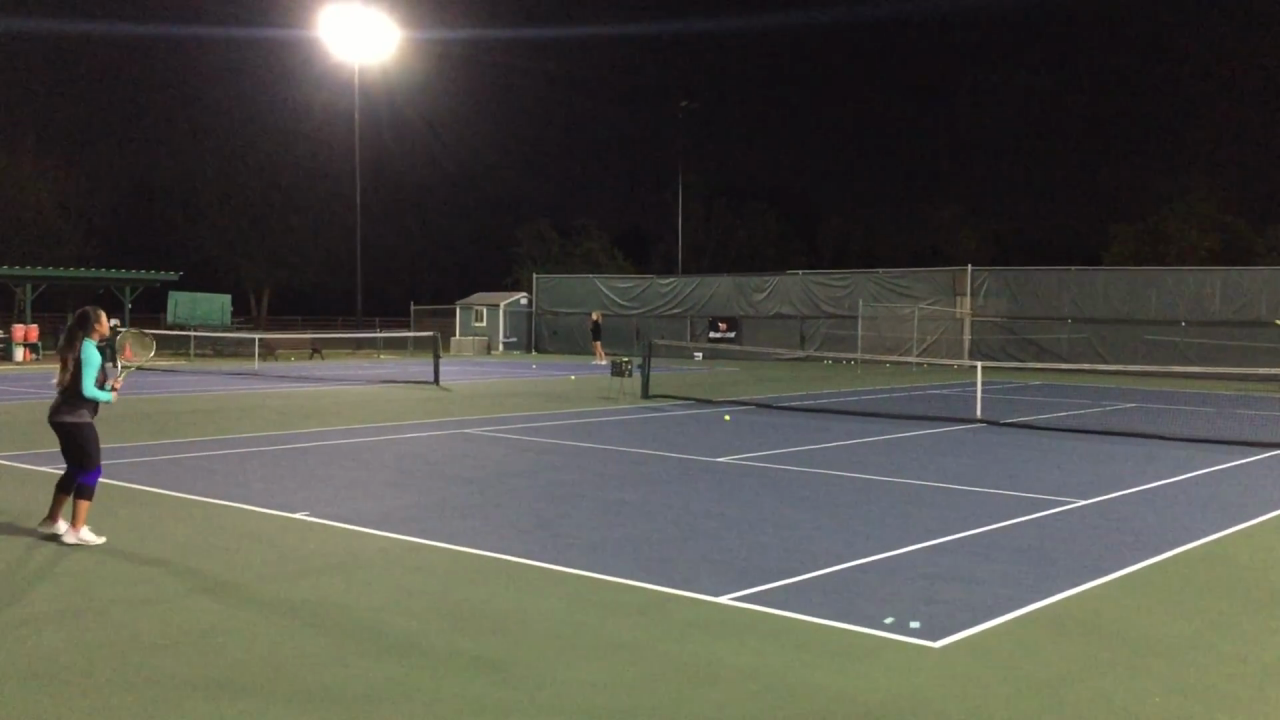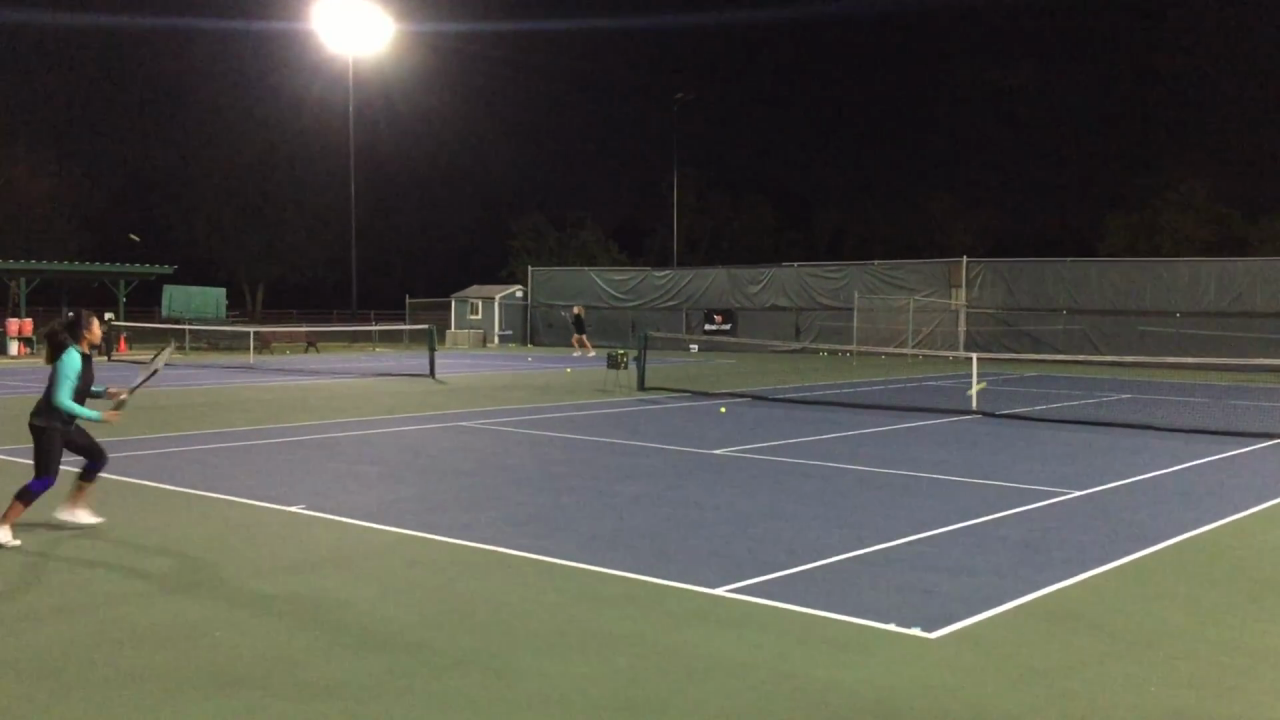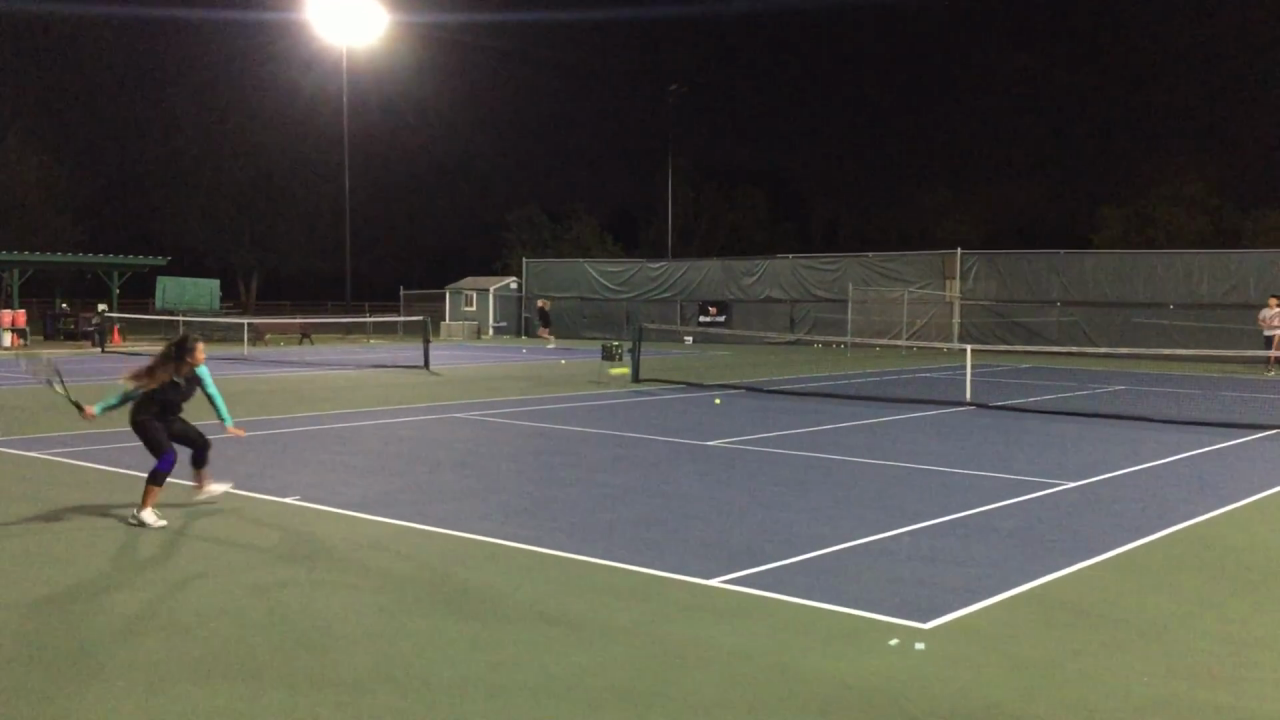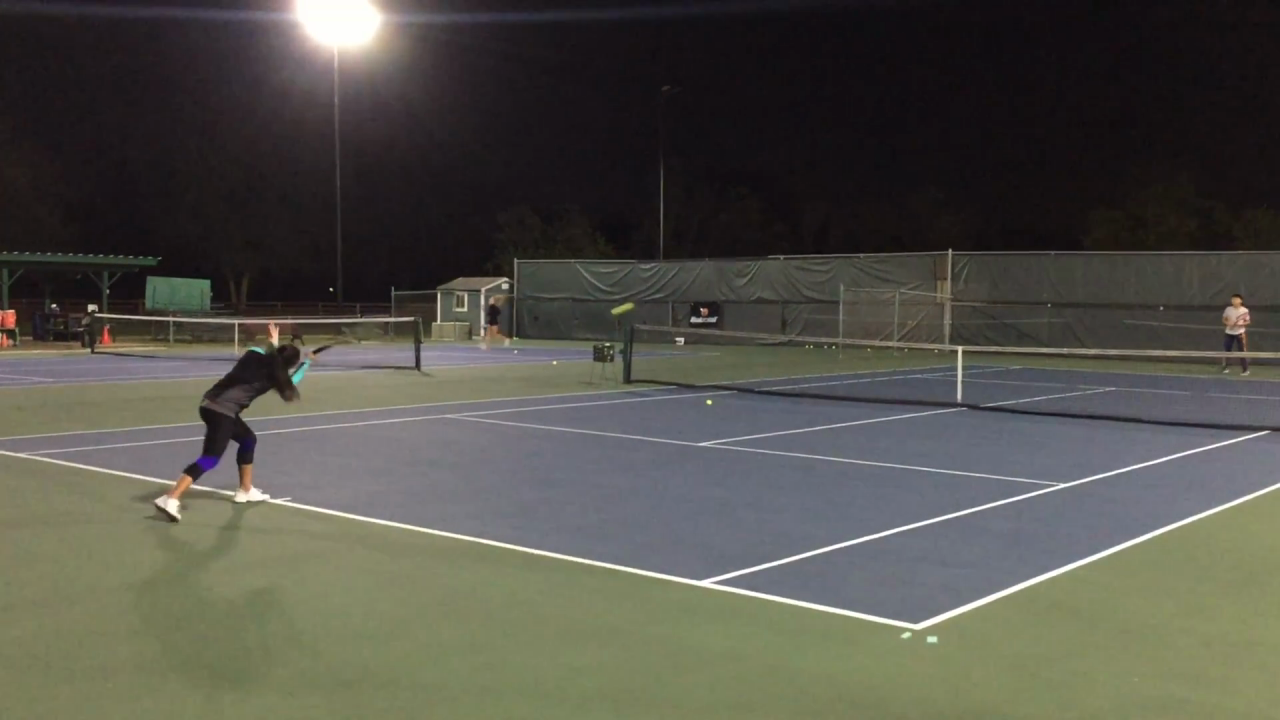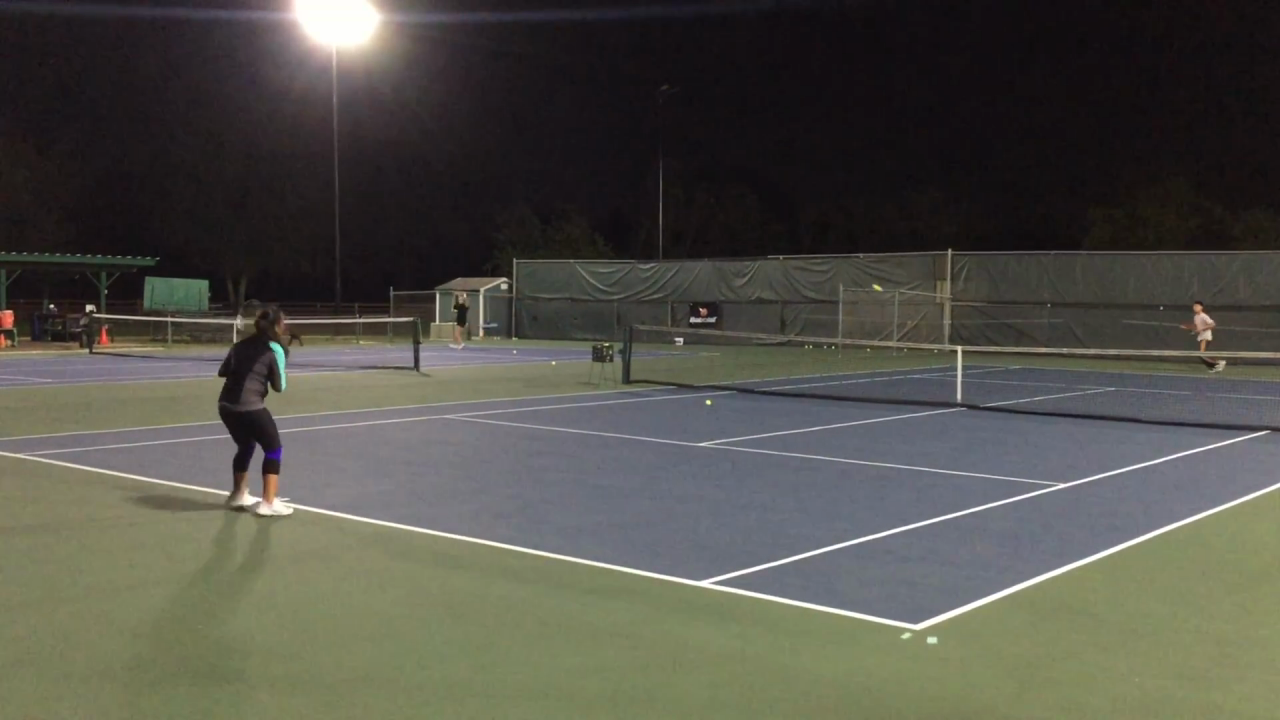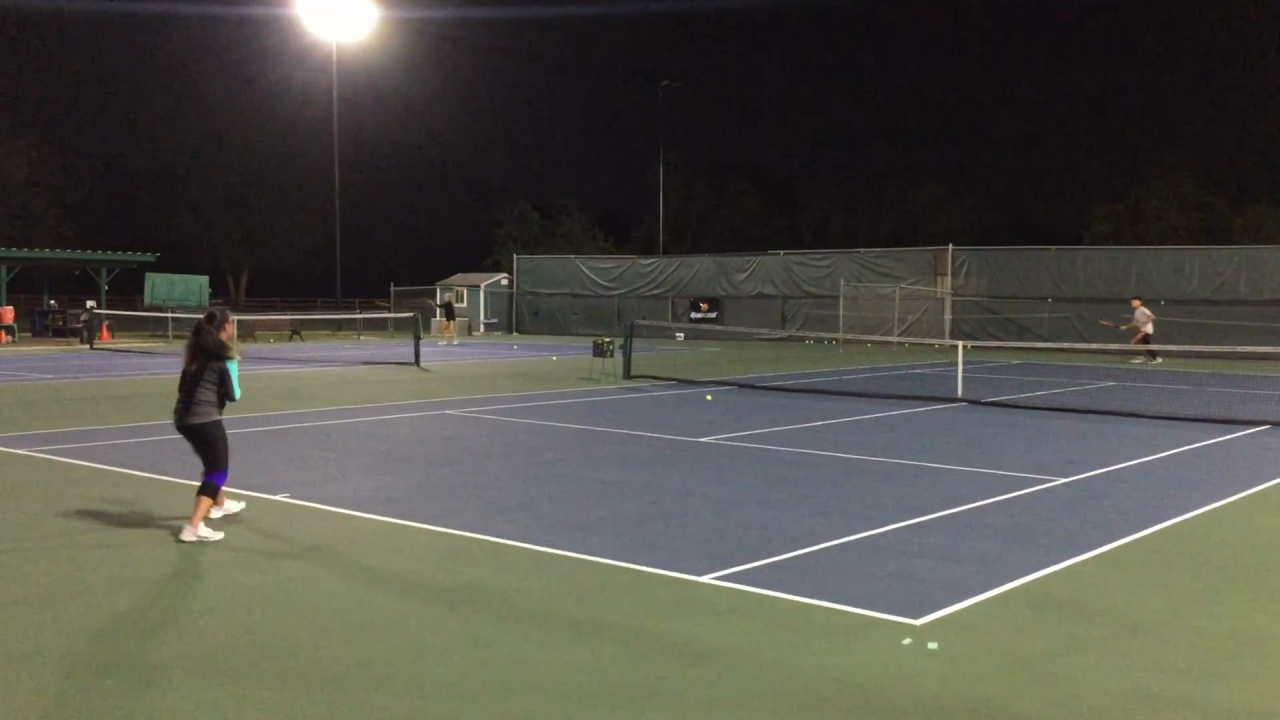
dt=0.5s
person 1, frame 1
left shoulder: (79, 348)
right shoulder: (91, 352)
right elbow: (86, 391)
left wrist: (108, 387)
right wrist: (109, 397)
left hip: (63, 417)
right hip: (76, 419)
left knee: (75, 470)
right knee: (91, 470)
left ankle: (52, 521)
right ankle: (77, 530)
person 1, frame 2
left shoulder: (84, 356)
right shoulder: (71, 359)
right elbow: (60, 400)
left wrist: (105, 393)
right wrist: (96, 415)
left hip: (63, 423)
right hip: (47, 424)
left knee: (97, 456)
right knee: (45, 479)
left ankle: (72, 506)
person 1, frame 3
left shoulder: (199, 371)
right shoulder: (161, 376)
left elbow: (213, 394)
right elbow: (129, 395)
left wrist: (227, 423)
right wrist: (98, 409)
left hip: (168, 419)
right hip: (145, 419)
left knee: (202, 444)
right knee: (168, 457)
left ankle: (203, 486)
right ankle: (143, 511)
person 1, frame 4
left shoulder: (254, 353)
right shoulder: (276, 375)
right elbow: (291, 383)
left wrist: (273, 344)
right wrist: (306, 363)
left hip: (210, 405)
right hip: (221, 411)
left knee: (248, 439)
right knee: (210, 459)
left ankle: (245, 490)
right ankle: (170, 499)
person 1, frame 5
left shoulder: (241, 345)
right shoulder: (275, 350)
left elbow: (222, 372)
right elbow: (279, 387)
left hip: (226, 405)
right hip: (250, 407)
left knee: (246, 447)
right knee: (273, 449)
left ankle: (238, 496)
right ankle: (268, 503)
person 1, frame 6
left shoulder: (196, 352)
right shoulder: (227, 357)
left elbow: (186, 384)
right elbow: (233, 396)
left hip: (183, 418)
right hip: (206, 419)
left knee: (213, 462)
right knee: (219, 470)
left ankle: (219, 504)
right ankle: (193, 527)
